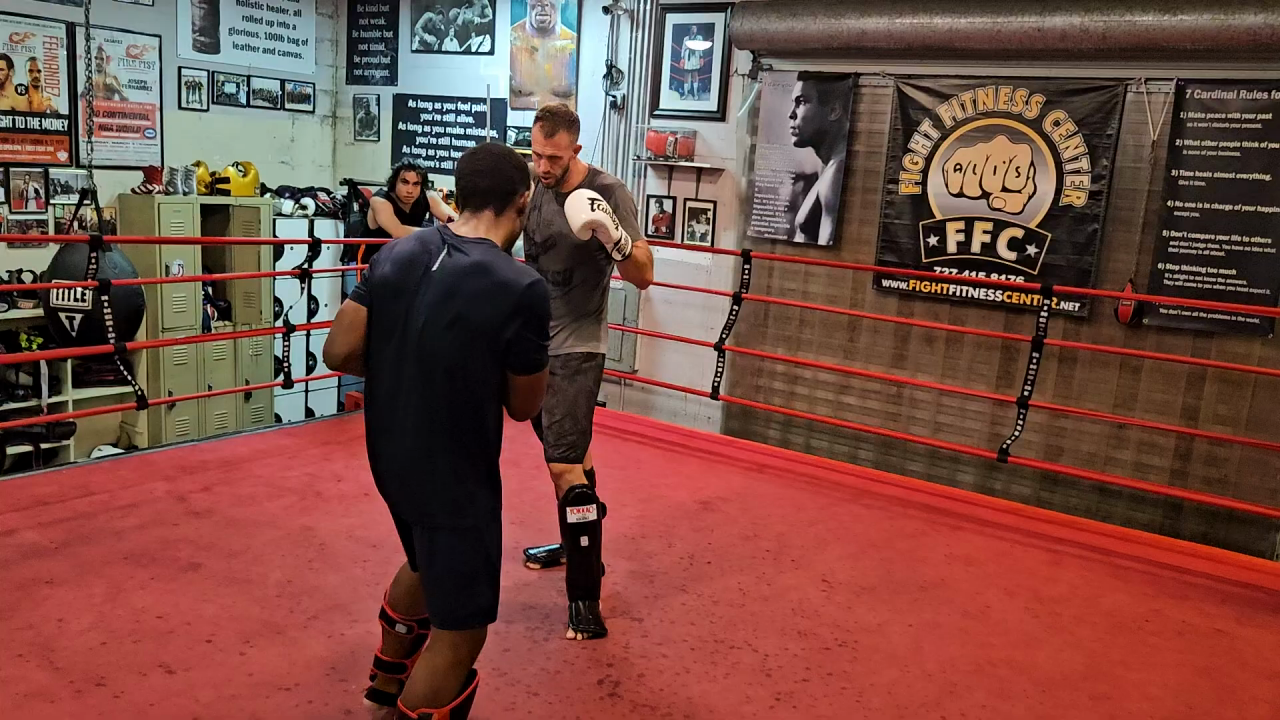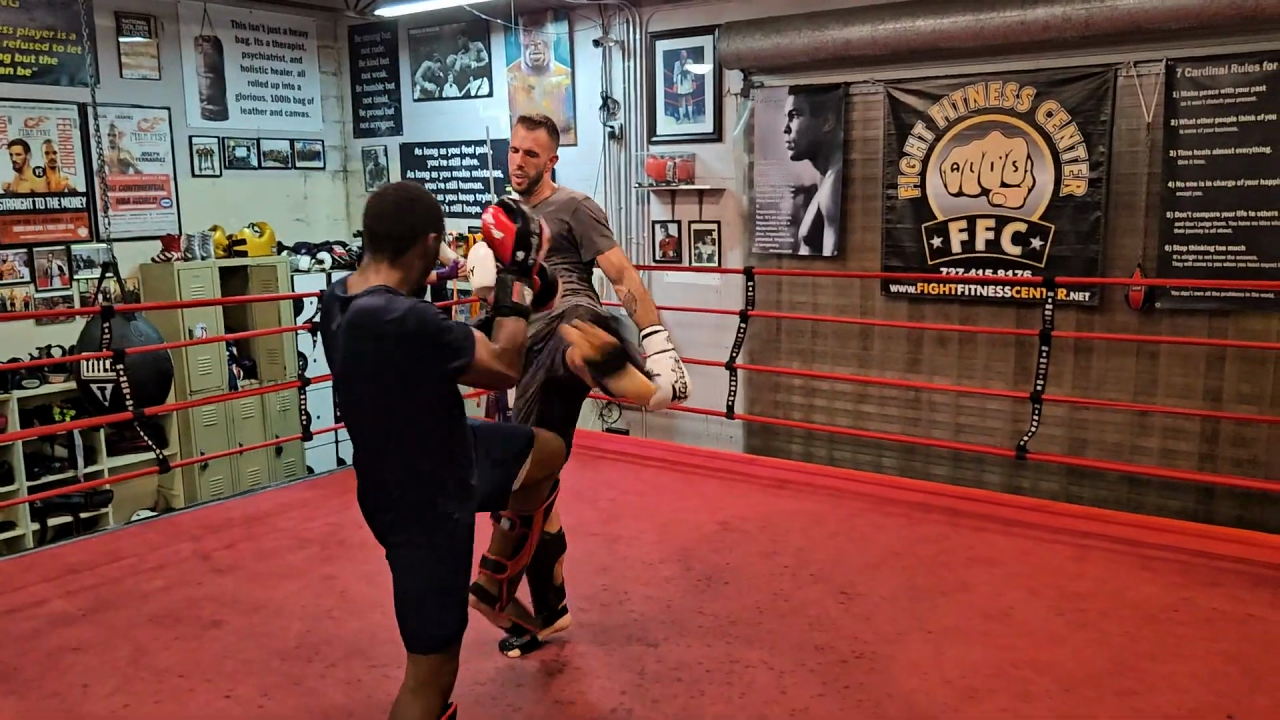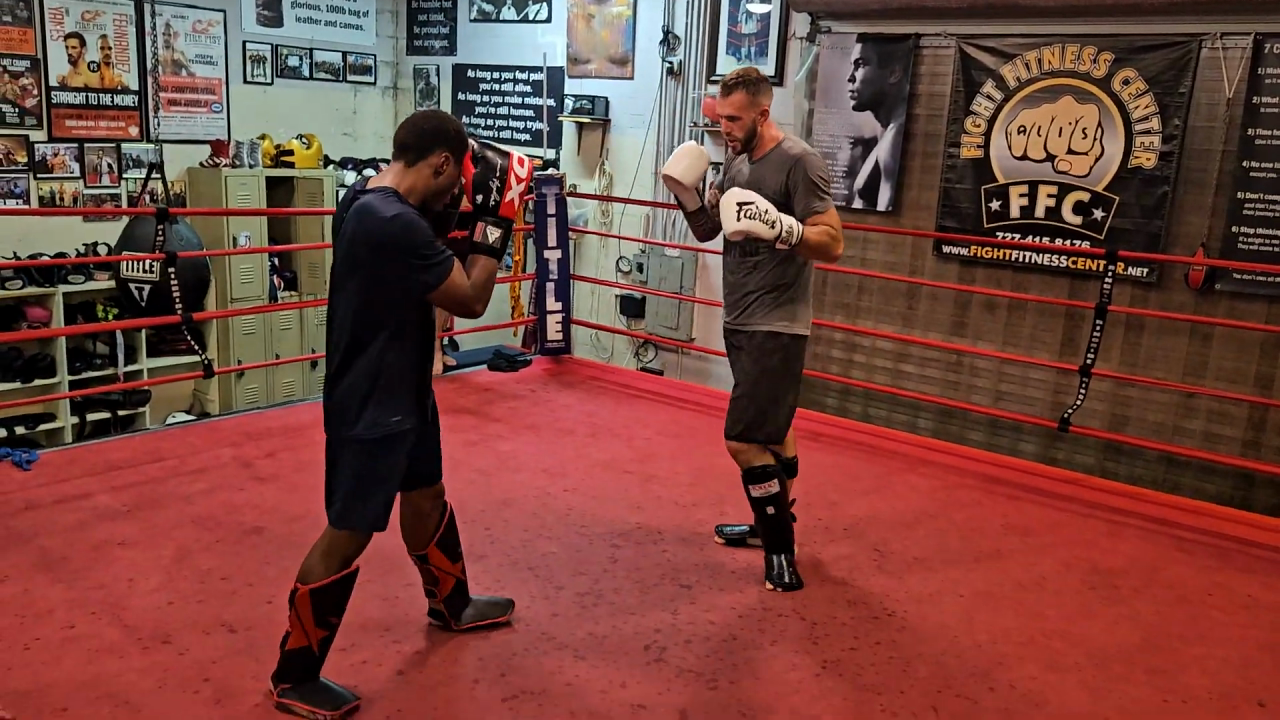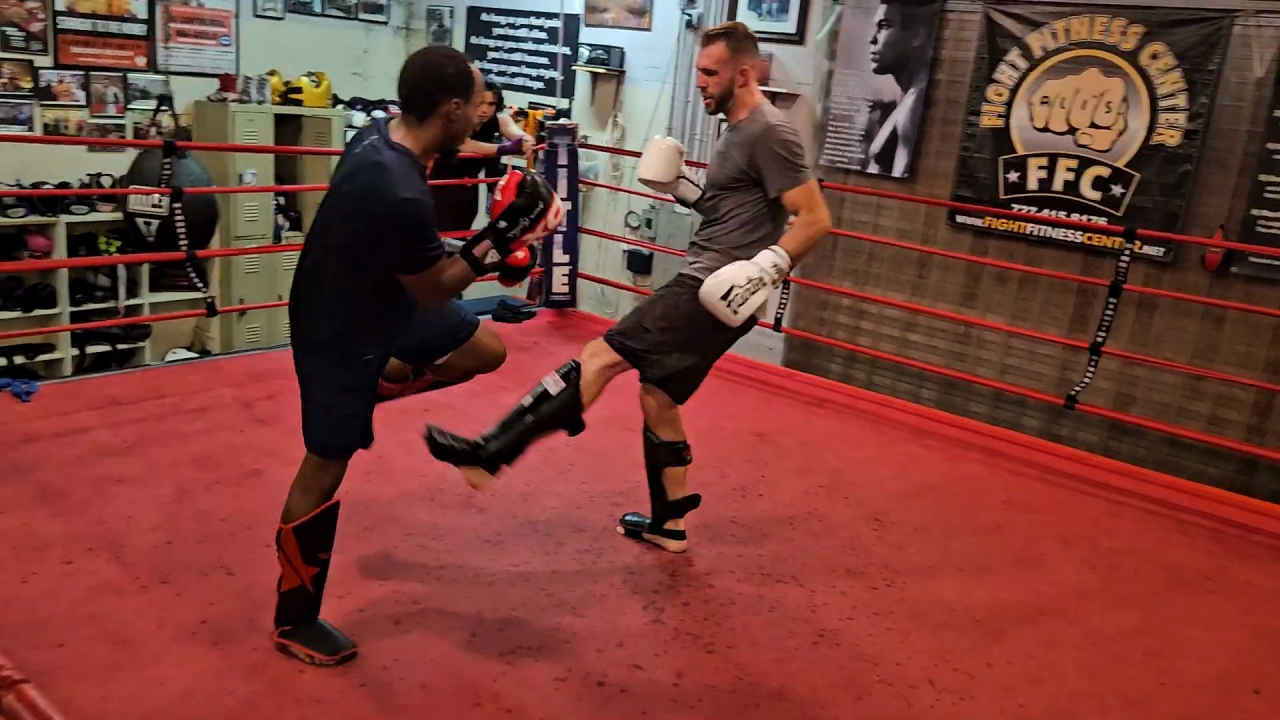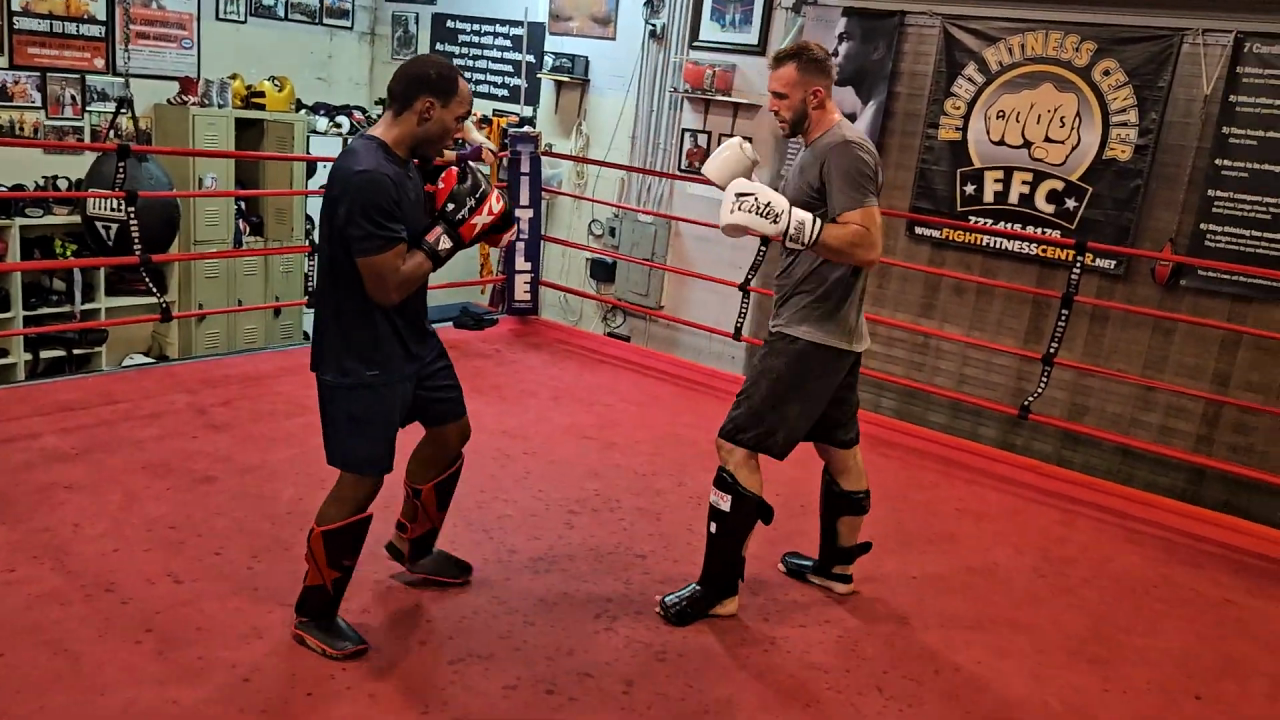
dt=1s
person 1, frame 1
left shoulder: (397, 254)
right shoulder: (522, 288)
left elbow: (339, 352)
right elbow: (524, 405)
left hip: (393, 460)
right hip: (457, 475)
left knee: (426, 560)
right knee: (460, 629)
person 1, frame 2
left shoulder: (340, 297)
right shoulder: (402, 319)
right elbow: (503, 367)
right wrist: (519, 280)
left hip: (439, 456)
right hip: (424, 497)
left knee: (546, 446)
right knee: (434, 665)
left ankle: (495, 576)
person 1, frame 3
left shoulder: (369, 200)
right shoulder: (392, 224)
left elbow: (431, 255)
right elbow: (470, 299)
left wrist: (463, 209)
right wrist: (494, 215)
left hip: (401, 389)
right hip: (371, 403)
left knee: (426, 495)
right knee: (349, 531)
left ankle: (451, 603)
person 1, frame 4
left shoulder: (383, 134)
right shoulder: (401, 198)
right elbow: (433, 291)
left wrist: (493, 238)
right wrist: (500, 238)
left hip: (376, 297)
right hip: (340, 328)
right knee: (327, 465)
left ankle: (373, 383)
right ankle: (294, 620)
person 1, frame 5
left shoulder: (400, 161)
right shoulder: (367, 177)
right elbow: (390, 284)
left wrist: (466, 220)
right wrist: (454, 229)
left hip: (409, 336)
right hip: (363, 354)
left knee: (449, 432)
right knee: (361, 480)
left ankle: (414, 546)
right ankle: (314, 614)
person 2, frame 1
left shoulder: (608, 194)
right shoulder: (528, 186)
left elbow: (643, 275)
left wrist: (610, 234)
left hip: (576, 349)
left knee: (566, 465)
right knee: (558, 452)
left ankle: (584, 595)
right ankle: (573, 543)
person 2, frame 2
left shoulder: (575, 209)
left elbow: (625, 277)
left wrist: (658, 342)
right wrist: (478, 281)
left hip: (567, 323)
right hip: (526, 356)
left knee: (571, 346)
right ankle: (547, 611)
person 2, frame 3
left shoulder: (800, 162)
right shoulder: (737, 162)
left elbow: (831, 246)
right elbow: (706, 232)
left wrist: (775, 223)
right wrist: (688, 196)
left hip: (775, 328)
right hip: (740, 322)
left knee: (744, 442)
right knee: (770, 428)
left ankle: (782, 547)
right ankle: (772, 523)
person 2, frame 4
left shoulder: (768, 133)
right shoulder: (746, 129)
left elbow: (815, 219)
left wrist: (766, 266)
right wrist: (692, 188)
left hip: (720, 291)
right hip: (715, 294)
left knee: (599, 359)
right knee: (658, 401)
left ankle: (488, 454)
right ankle: (669, 521)
person 2, frame 5
left shoulder: (844, 150)
right shoulder: (818, 148)
left elbow: (865, 246)
left wrist: (780, 215)
right wrist: (756, 202)
left hip: (811, 335)
right hip: (832, 333)
left knee: (737, 446)
right knee: (838, 448)
left ankle: (717, 587)
right ankle: (836, 563)
